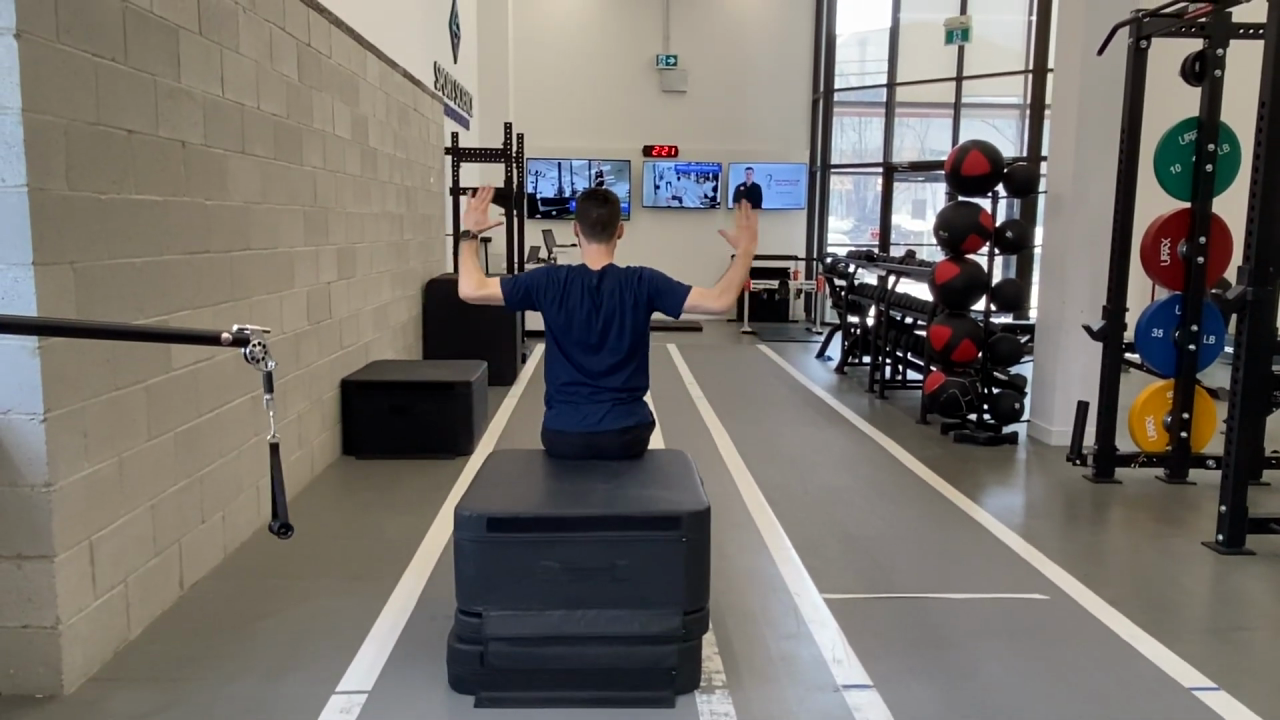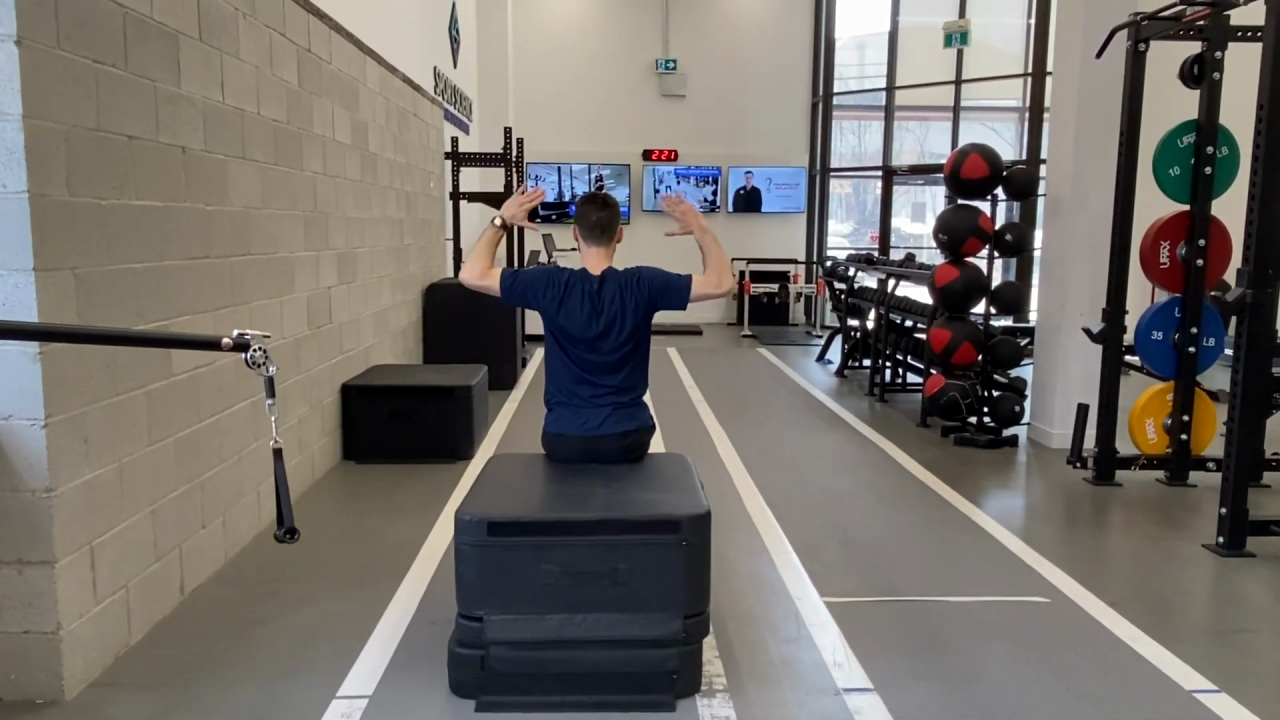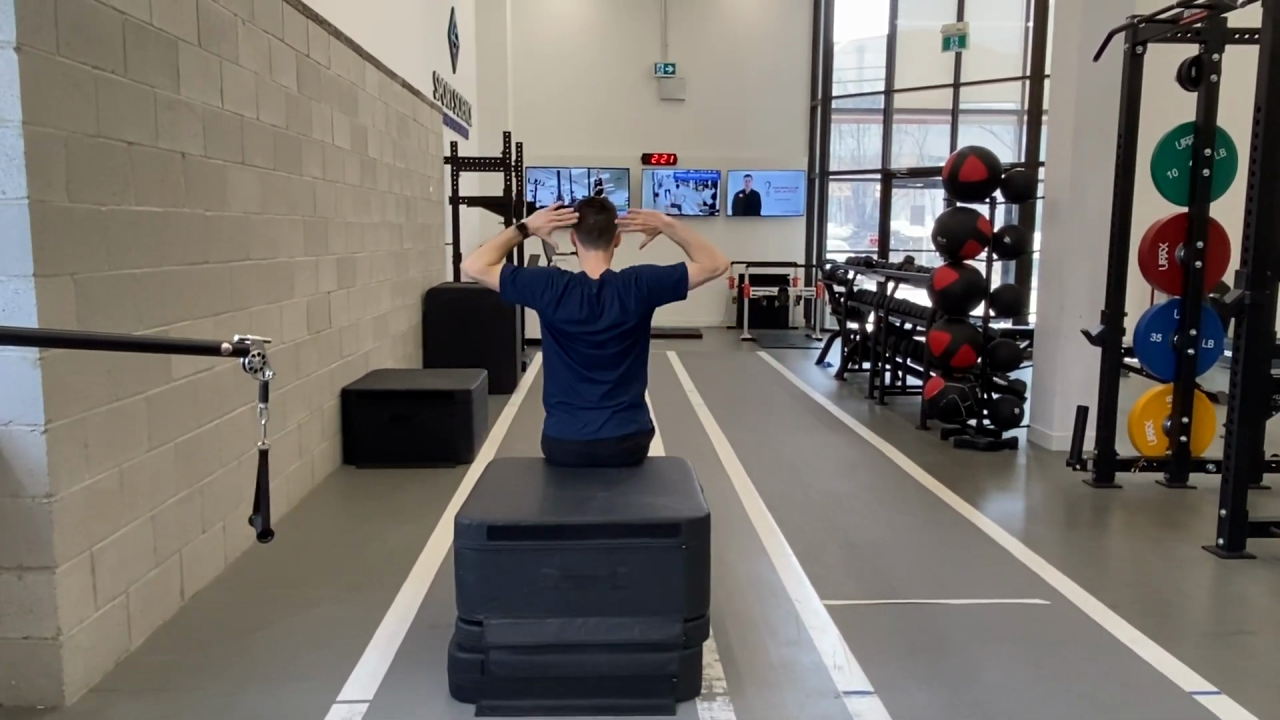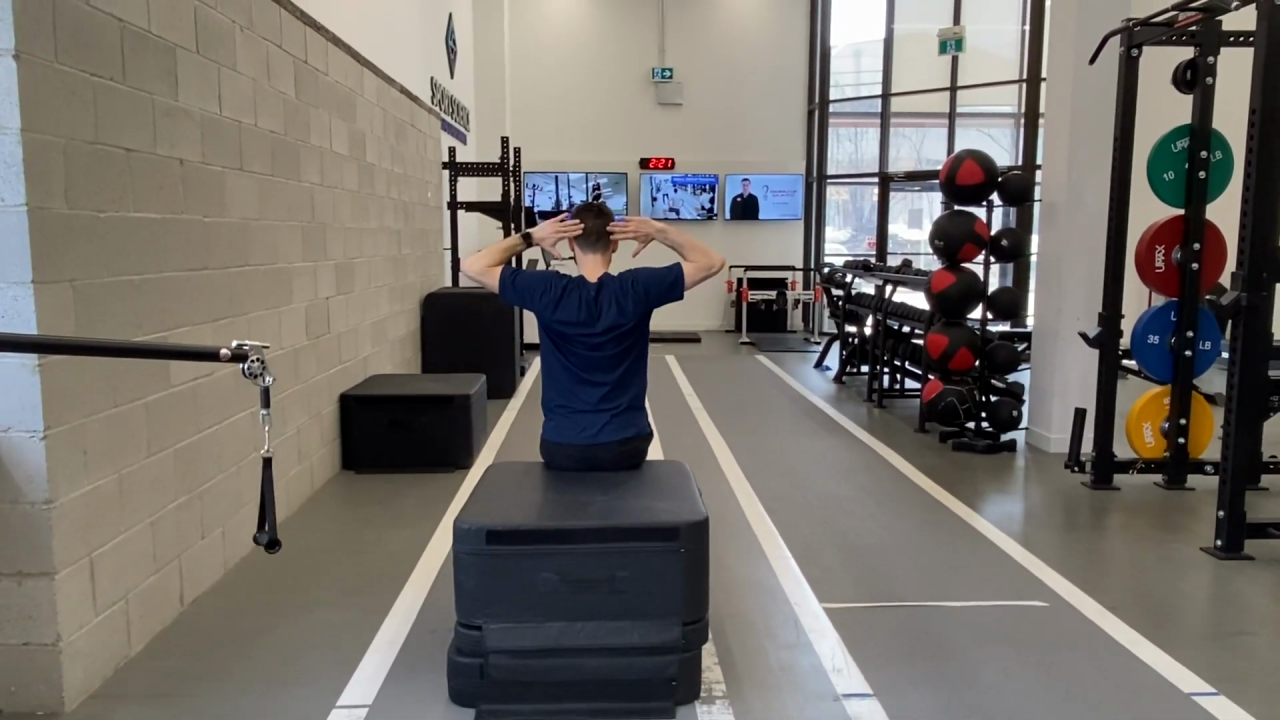
dt=0.4s
person 1, frame 1
left shoulder: (549, 282)
right shoulder: (643, 283)
left elbow: (471, 290)
right elbow: (719, 301)
left wrist: (469, 234)
right wrist: (744, 251)
left hip: (563, 435)
right hip: (627, 434)
person 1, frame 2
left shoulder: (549, 285)
right shoulder: (643, 285)
left elbow: (472, 275)
right elbow: (721, 284)
left wrist: (500, 222)
right wrist: (700, 229)
left hip: (563, 438)
right hip: (627, 437)
person 1, frame 3
left shoulder: (549, 288)
right shoulder: (640, 285)
left elbow: (474, 266)
right elbow: (716, 264)
left wrist: (523, 228)
right wrist: (668, 226)
left hip: (563, 443)
right hip: (627, 441)
person 1, frame 4
left shoulder: (548, 291)
right shoulder: (638, 289)
left elbow: (473, 266)
right elbow: (712, 262)
left wrist: (529, 238)
right wrist: (660, 232)
left hip: (561, 447)
right hip: (626, 445)
